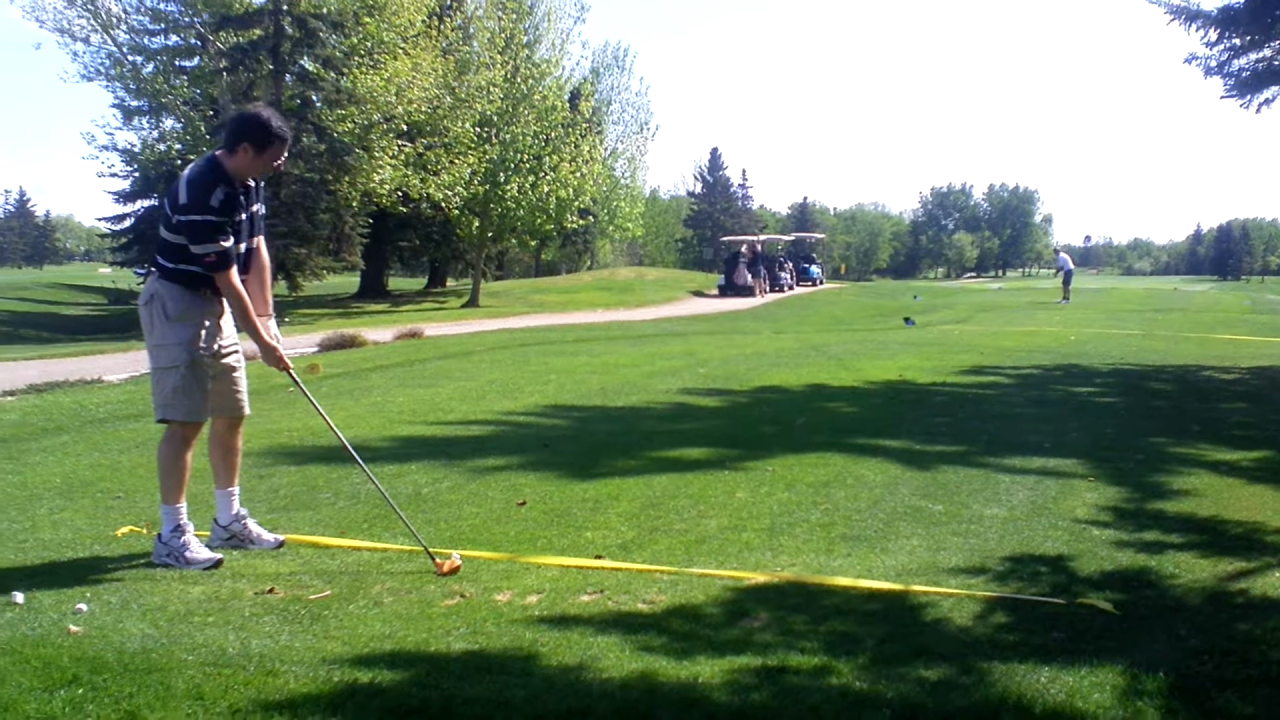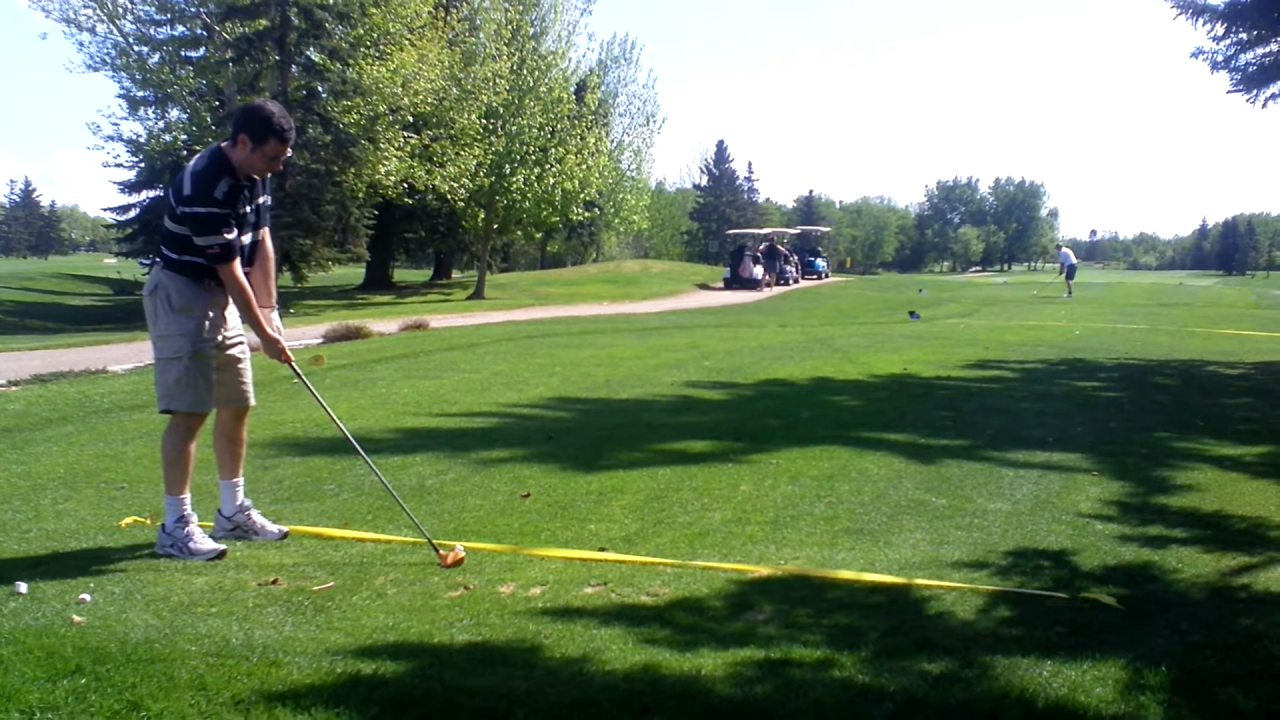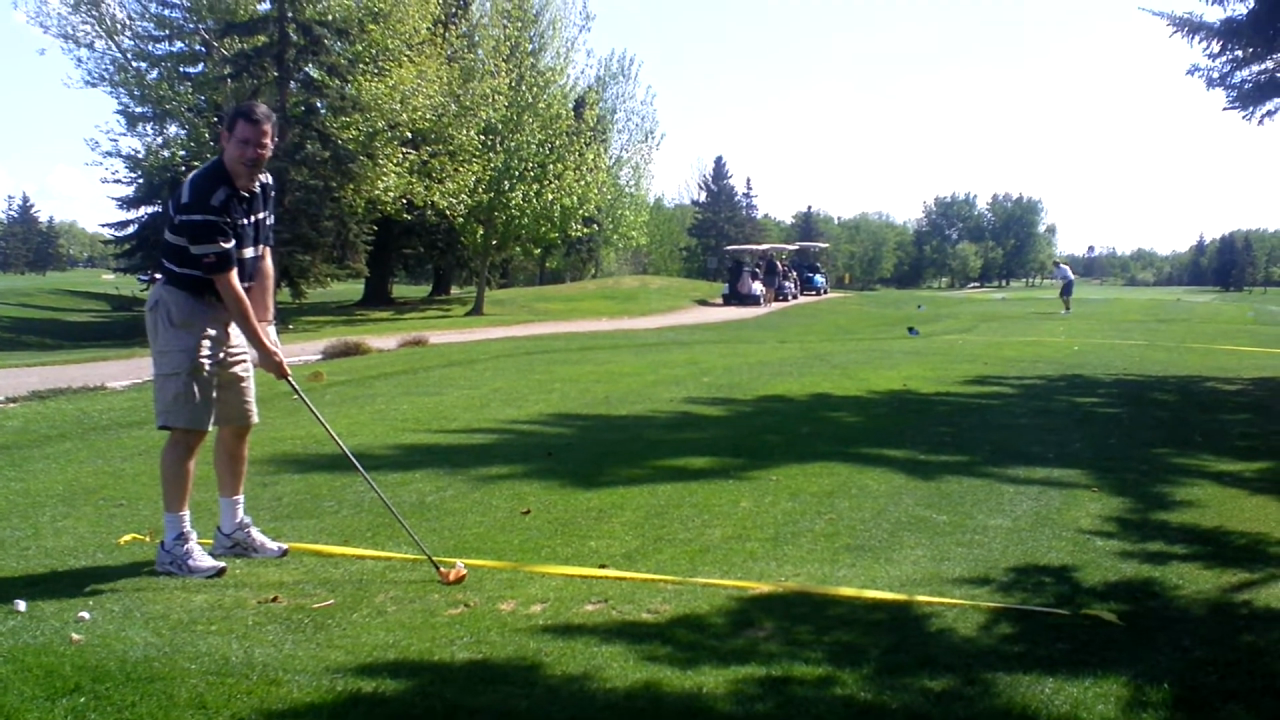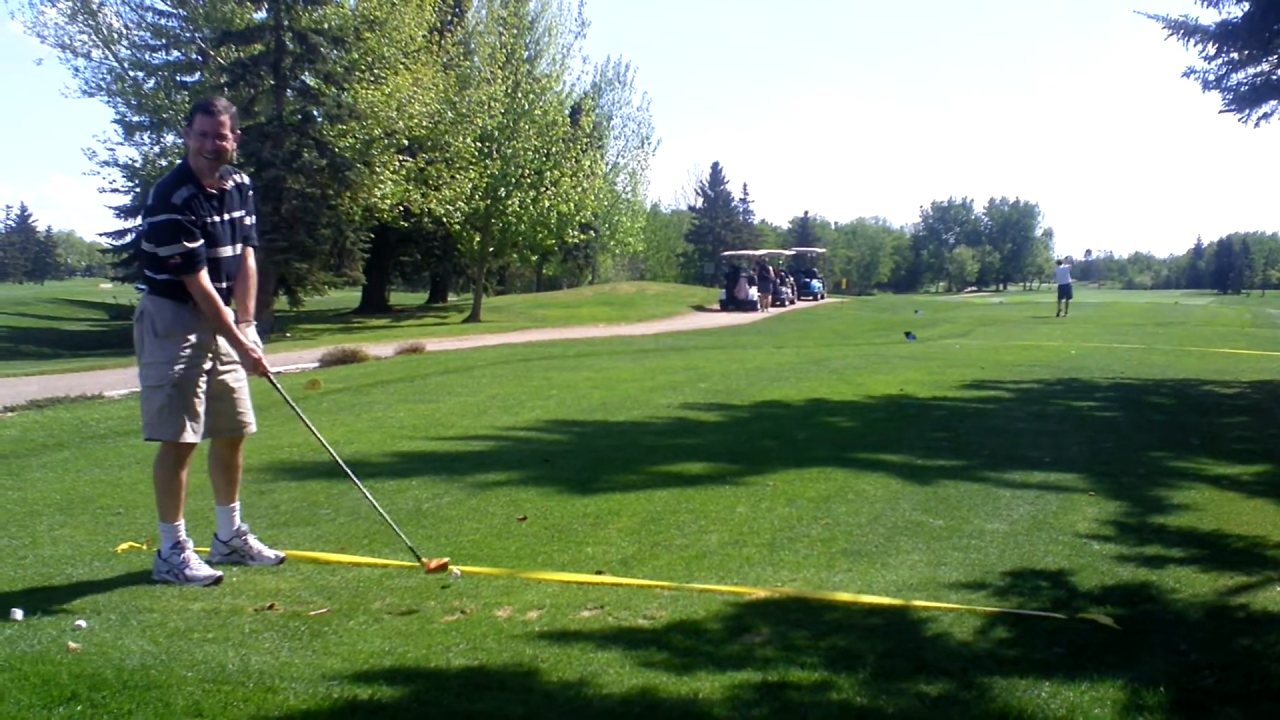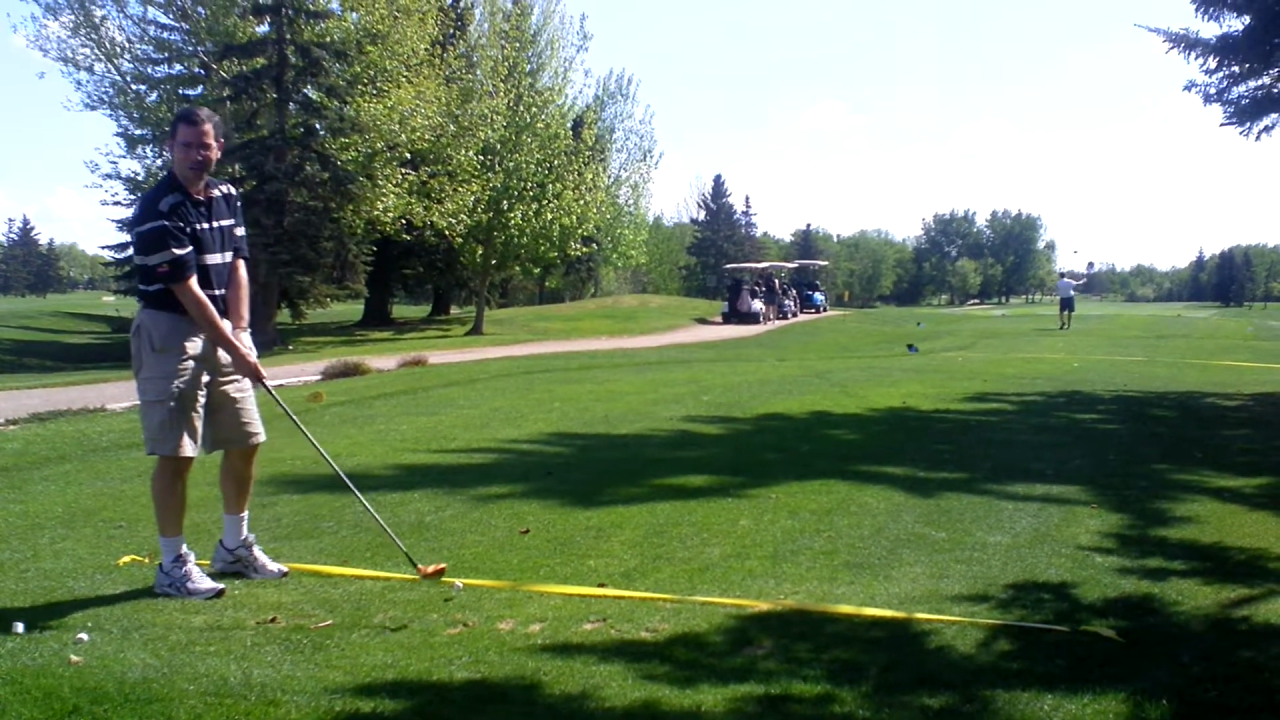
dt=1s
person 1, frame 1
left shoulder: (248, 182)
right shoulder: (202, 194)
left elbow: (256, 251)
right elbow: (228, 279)
left wrist: (267, 320)
right wrist: (262, 341)
left hip: (215, 304)
right hip: (178, 305)
left knee: (230, 414)
right knee: (185, 420)
left ankle: (229, 520)
right ankle: (172, 534)
person 1, frame 2
left shoulder: (254, 173)
right shoulder: (204, 187)
left elbow: (261, 243)
right elbow: (231, 271)
left wrist: (270, 311)
right wrist: (264, 333)
left hip: (220, 295)
right hip: (181, 295)
left knee: (236, 406)
right knee: (189, 411)
left ankle: (233, 511)
right ankle: (176, 525)
person 1, frame 3
left shoulder: (262, 185)
right shoulder: (203, 196)
left elbow: (261, 260)
right elbow: (227, 282)
left wrist: (267, 327)
right wrist: (262, 347)
left hip: (225, 313)
right hip: (183, 310)
left knee: (238, 423)
right knee: (189, 427)
left ankle: (233, 529)
right ankle: (175, 542)
person 1, frame 4
left shoulder: (239, 185)
right shoulder: (170, 198)
left elbow: (245, 260)
right elbow: (197, 283)
left wrist: (247, 328)
right wrist: (240, 344)
left hip: (217, 319)
right hip: (172, 320)
left knee: (231, 432)
right knee: (178, 438)
left ankle: (229, 536)
right ankle: (171, 551)
person 1, frame 5
left shoulder: (226, 196)
right shoulder: (157, 210)
left elbow: (236, 268)
right elbow: (188, 292)
left wrist: (241, 332)
right wrist: (235, 351)
left hip: (220, 332)
right hip: (170, 334)
left knee: (244, 441)
right knee: (175, 452)
left ankle: (234, 546)
right ankle: (173, 564)
